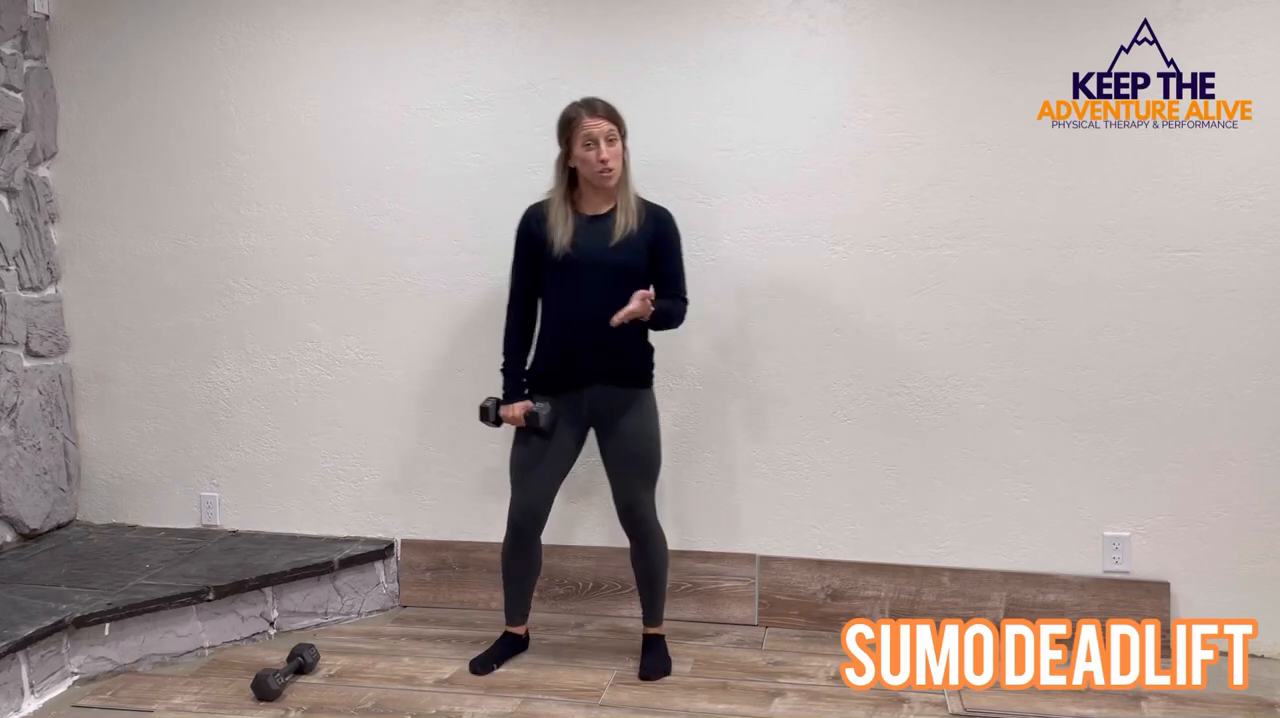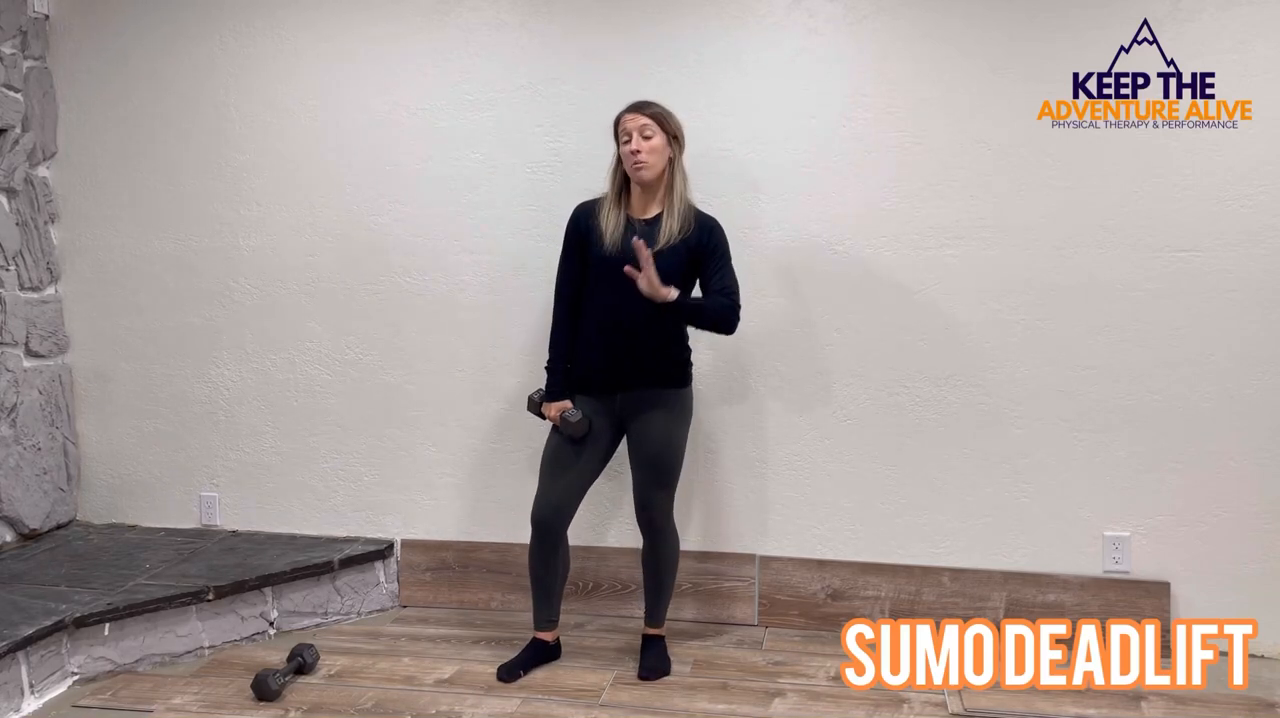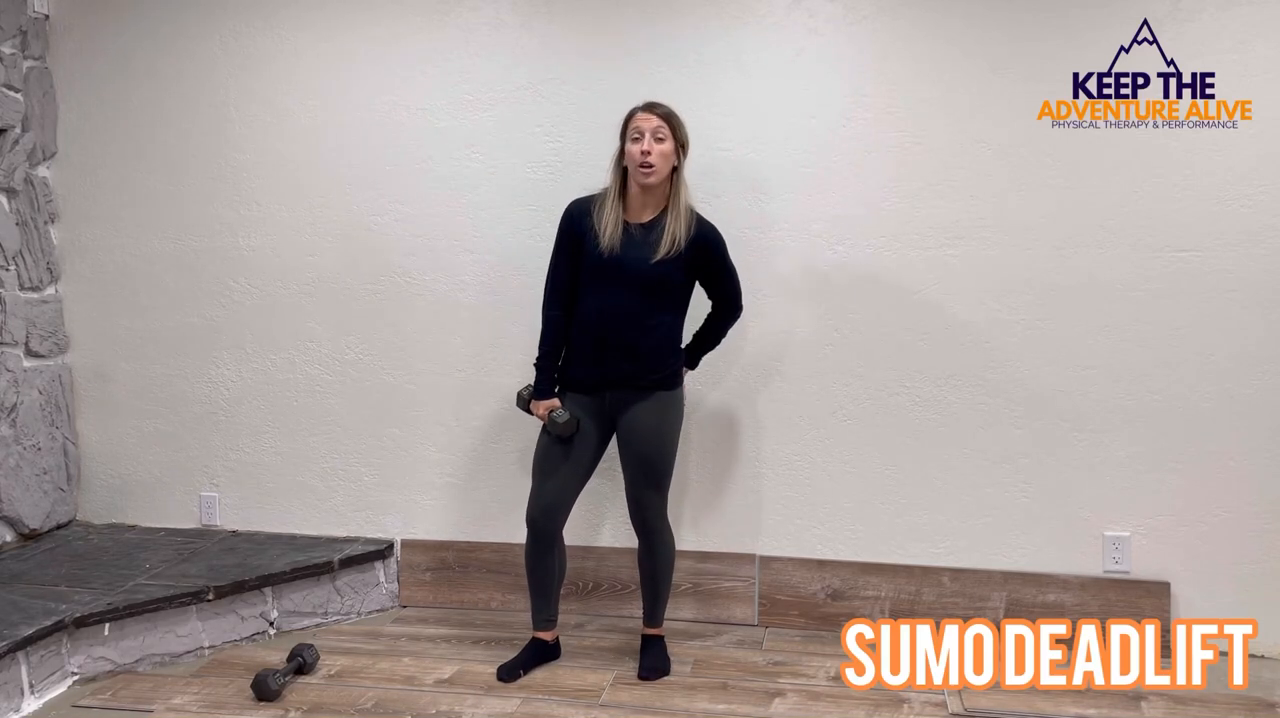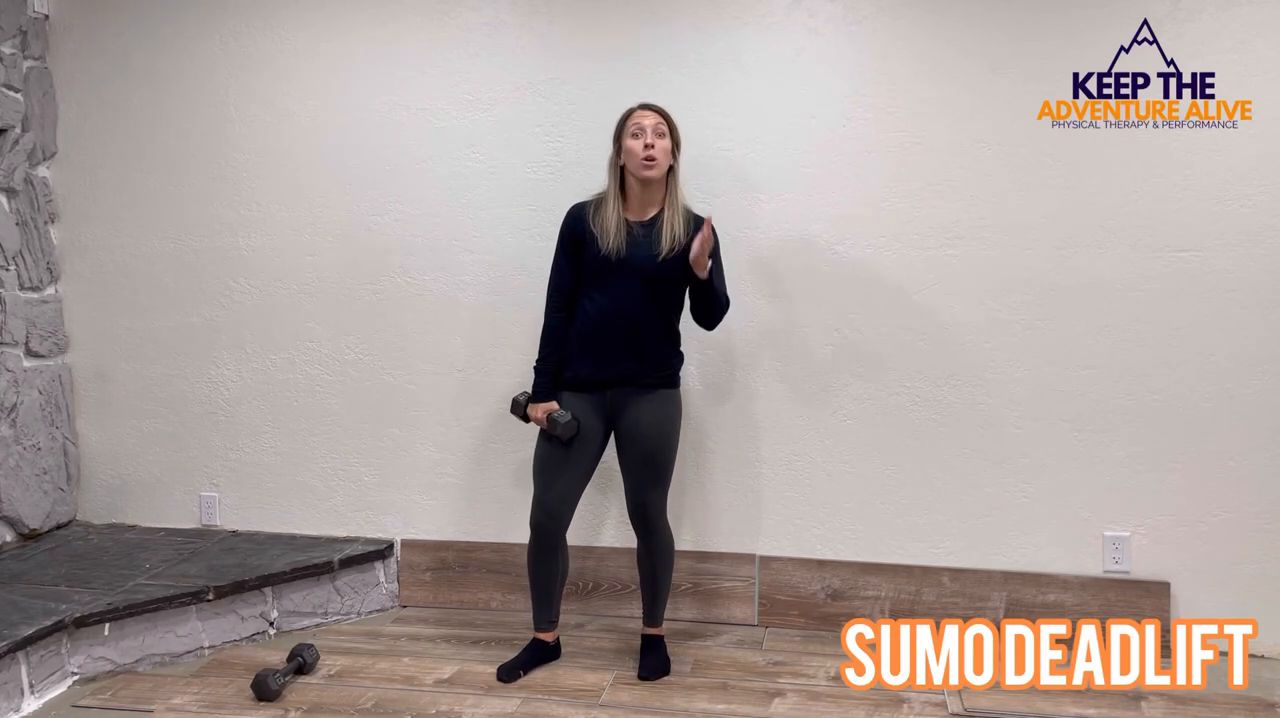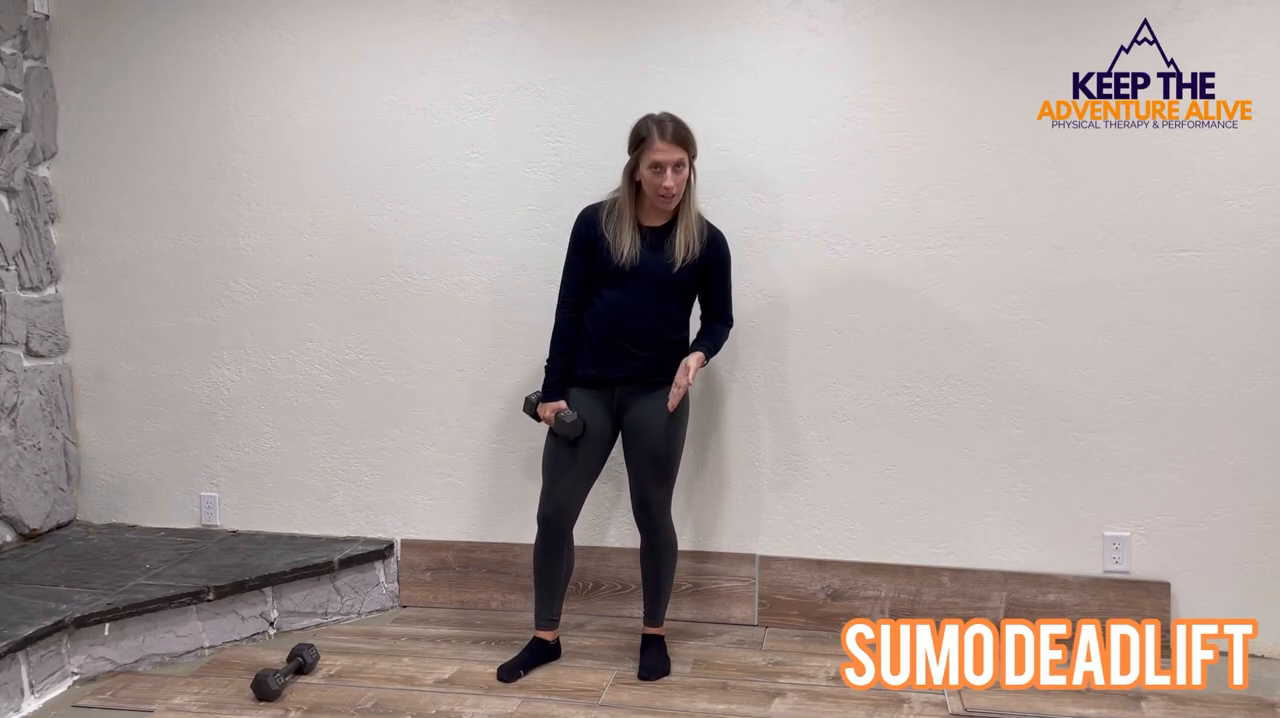
dt=1s
person 1, frame 1
left shoulder: (652, 222)
right shoulder: (539, 222)
left elbow: (676, 307)
right elbow: (520, 308)
left wrist: (648, 309)
right wrist: (514, 388)
left hip: (626, 393)
right hip: (552, 393)
left knee: (639, 517)
right knee: (524, 517)
left ankle: (654, 633)
right ankle: (514, 631)
person 1, frame 2
left shoulder: (701, 230)
right shoulder: (589, 219)
left elbow: (727, 314)
right elbow: (567, 309)
left wrist: (666, 293)
right wrist: (556, 389)
left hip: (661, 395)
right hip: (590, 393)
left knee: (655, 517)
right knee: (548, 514)
left ankle: (654, 635)
right ankle: (545, 637)
person 1, frame 3
left shoulder: (696, 233)
right shoulder: (583, 217)
left elbow: (729, 305)
right elbow: (556, 306)
left wrist: (687, 359)
right wrist: (545, 386)
left hip: (651, 396)
right hip: (580, 392)
left knee: (649, 518)
right knee: (543, 515)
left ankle: (653, 635)
right ankle: (544, 637)
person 1, frame 4
left shoulder: (692, 229)
right shoulder: (583, 220)
left elbow: (708, 314)
right elbow: (558, 308)
left wrist: (701, 267)
right wrist: (543, 390)
left hip: (651, 393)
right hip: (578, 390)
left knee: (649, 518)
right knee: (547, 517)
left ankle: (653, 635)
right ankle: (545, 637)
person 1, frame 5
left shoulder: (706, 240)
right shoulder: (595, 223)
left elbow: (719, 319)
right elbow: (569, 309)
left wrist: (697, 355)
right wrist: (552, 389)
left hip: (656, 394)
right hip: (587, 389)
left knee: (653, 515)
right knee: (554, 513)
left ankle: (654, 634)
right ankle: (545, 637)
